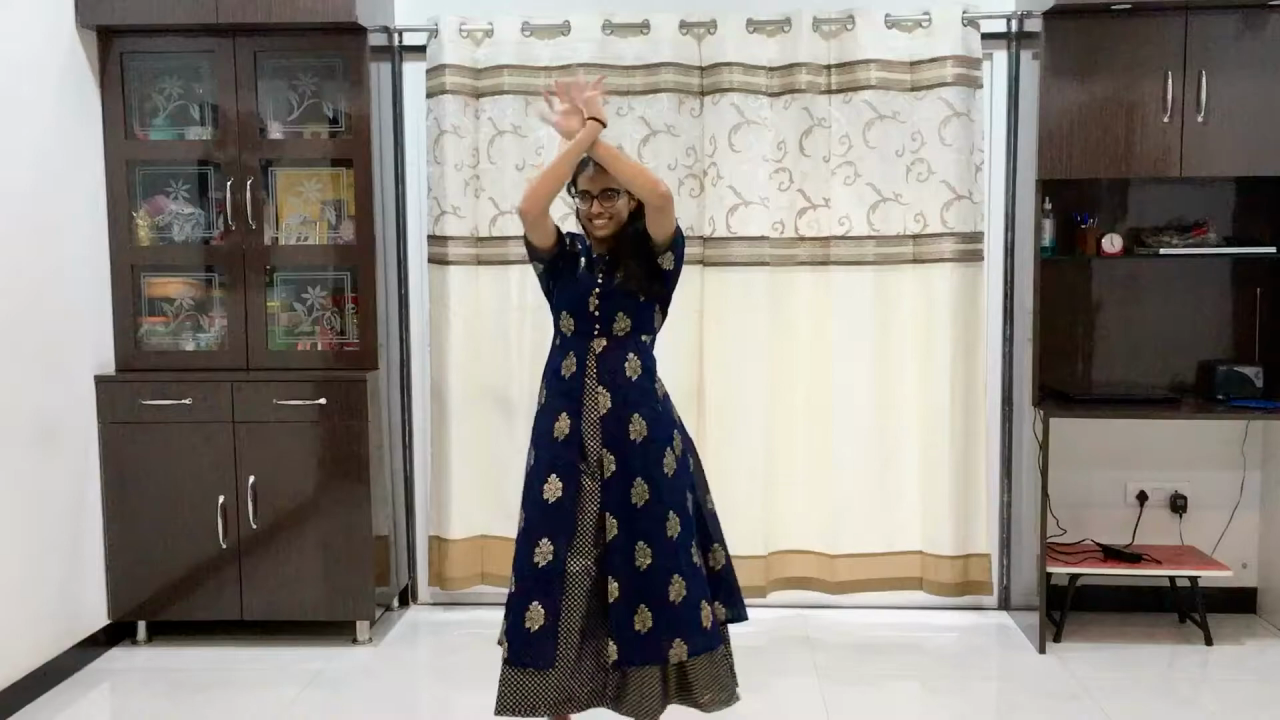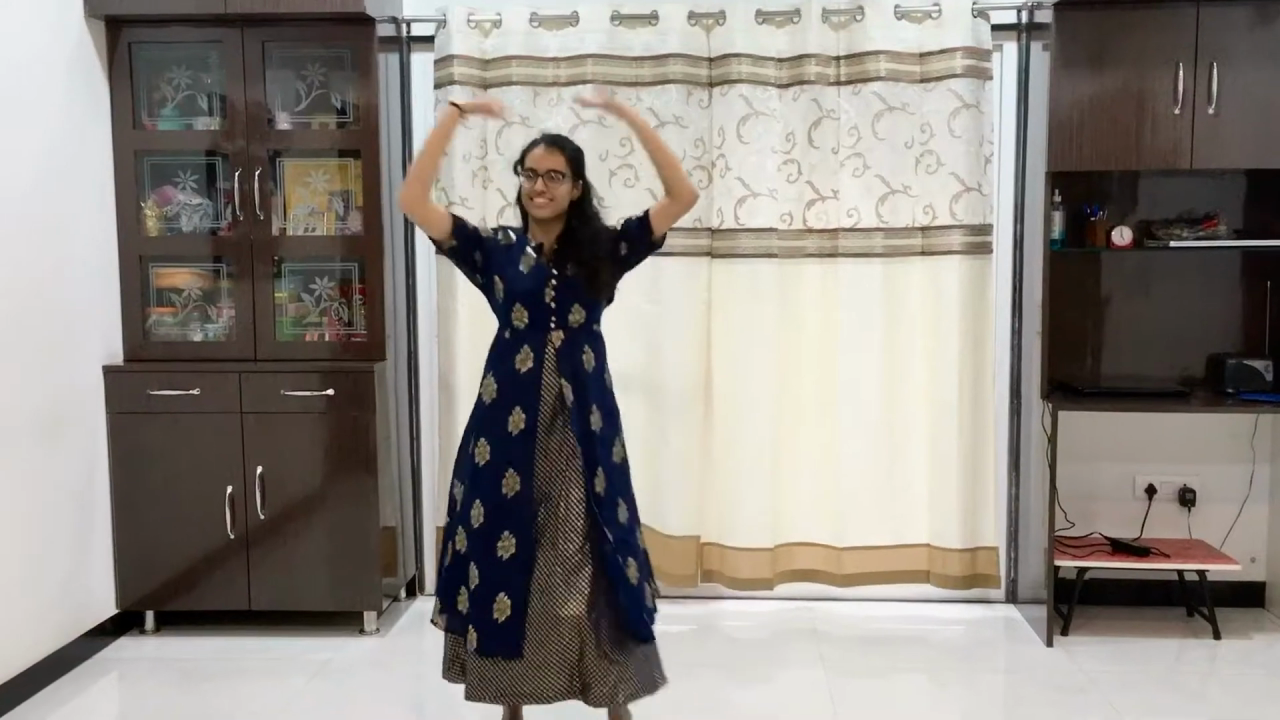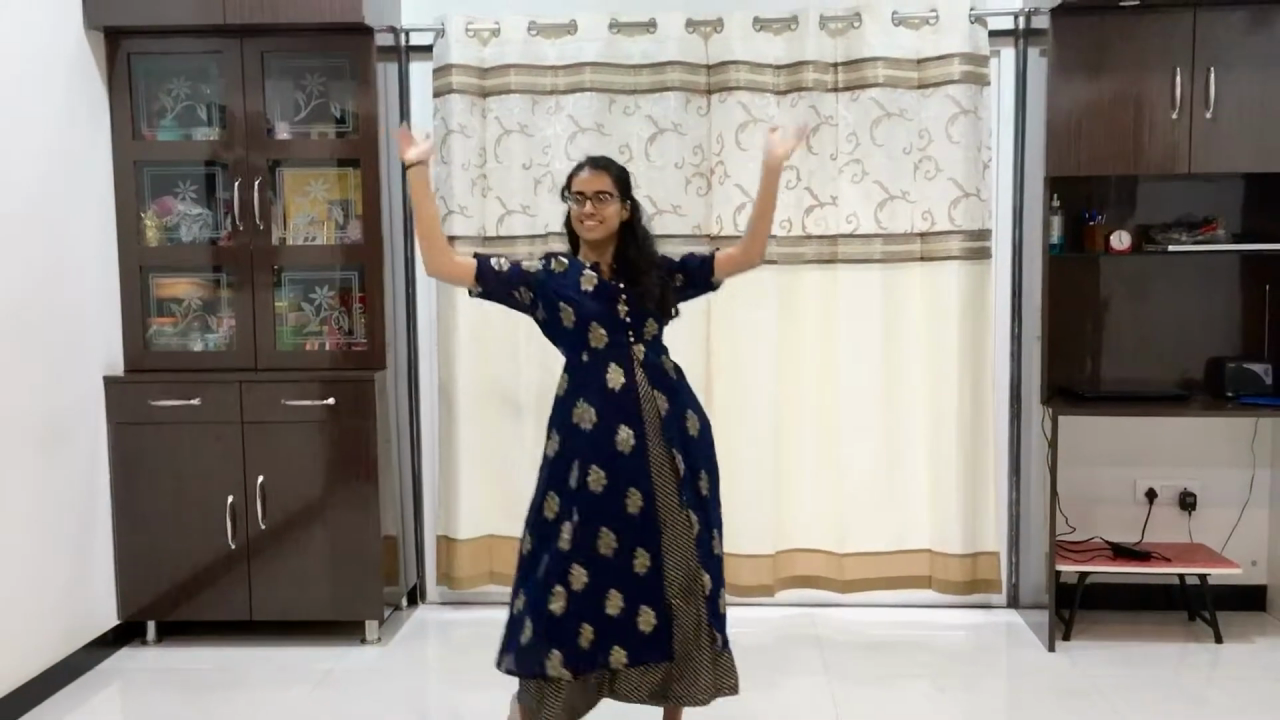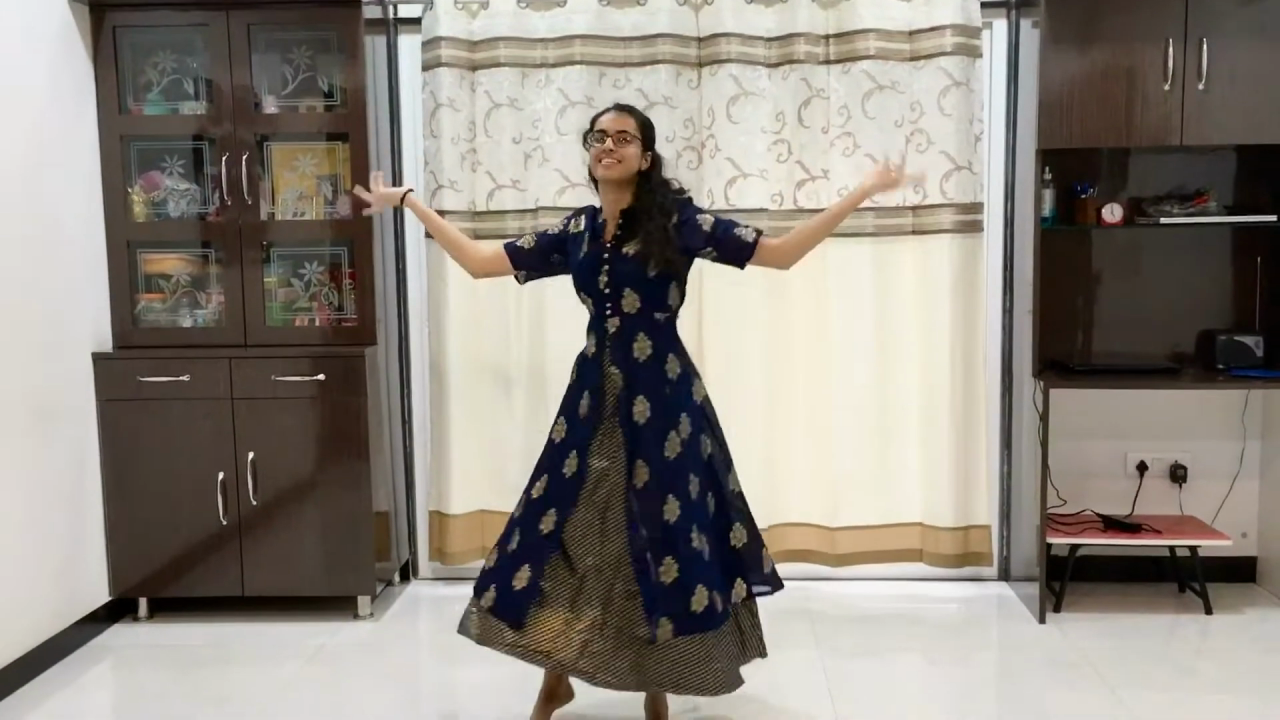
dt=0.7s
person 1, frame 1
left shoulder: (655, 259)
right shoulder: (562, 258)
left elbow: (660, 195)
right elbow: (531, 206)
left wrist: (593, 130)
right wrist: (582, 132)
left hip: (639, 431)
right hip: (566, 432)
left knee: (647, 568)
right knee: (556, 571)
person 1, frame 2
left shoulder: (603, 249)
right shoulder: (495, 250)
left elbow: (681, 197)
right elbow: (415, 202)
left wrist: (631, 118)
right wrist: (455, 114)
left hip: (584, 420)
right hip: (508, 420)
left knee: (598, 556)
right knee: (503, 558)
person 1, frame 3
left shoulder: (659, 273)
right shoulder: (545, 276)
left elbow: (749, 253)
right elbow: (440, 261)
left wrist: (771, 169)
right wrist: (418, 169)
left hip: (673, 432)
right hip: (592, 435)
left knee: (681, 571)
right knee: (581, 571)
person 1, frame 4
left shoulder: (678, 221)
right shoulder: (575, 230)
left elbow: (780, 252)
right elbow: (477, 260)
left wrist: (857, 196)
right wrist: (406, 202)
left hip: (661, 395)
right hip: (593, 397)
left knee: (665, 536)
right knee: (563, 531)
